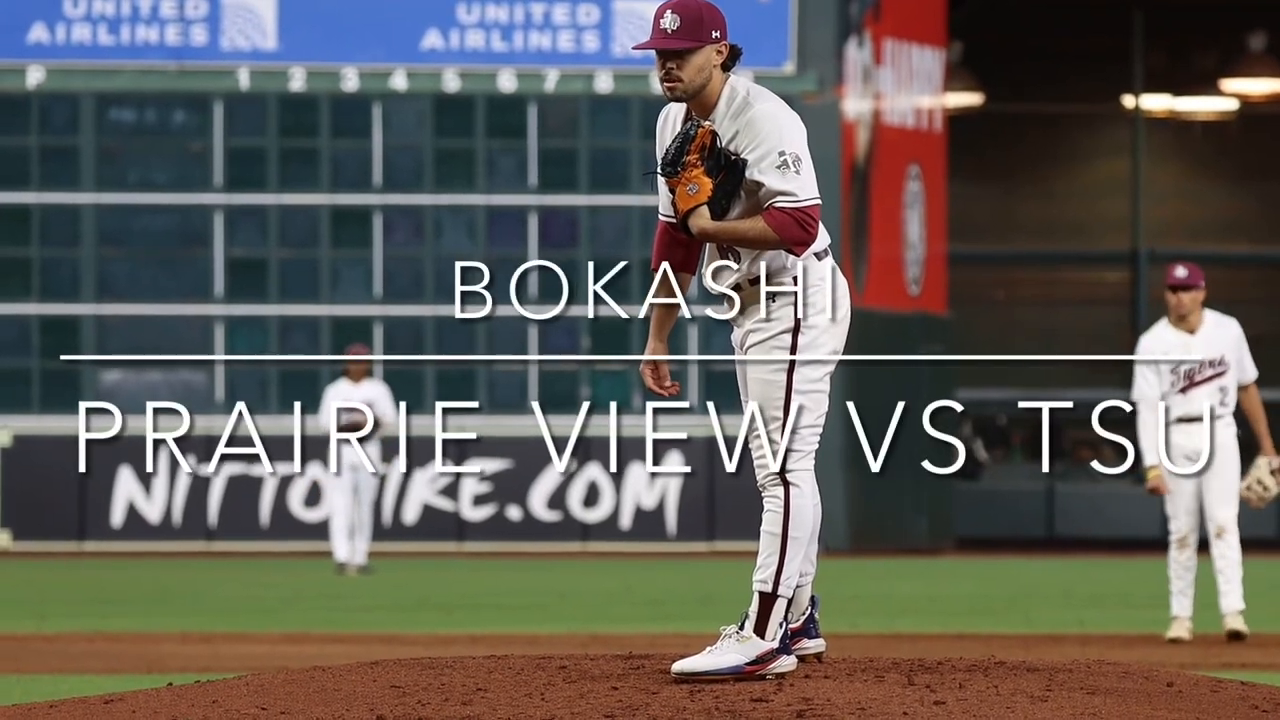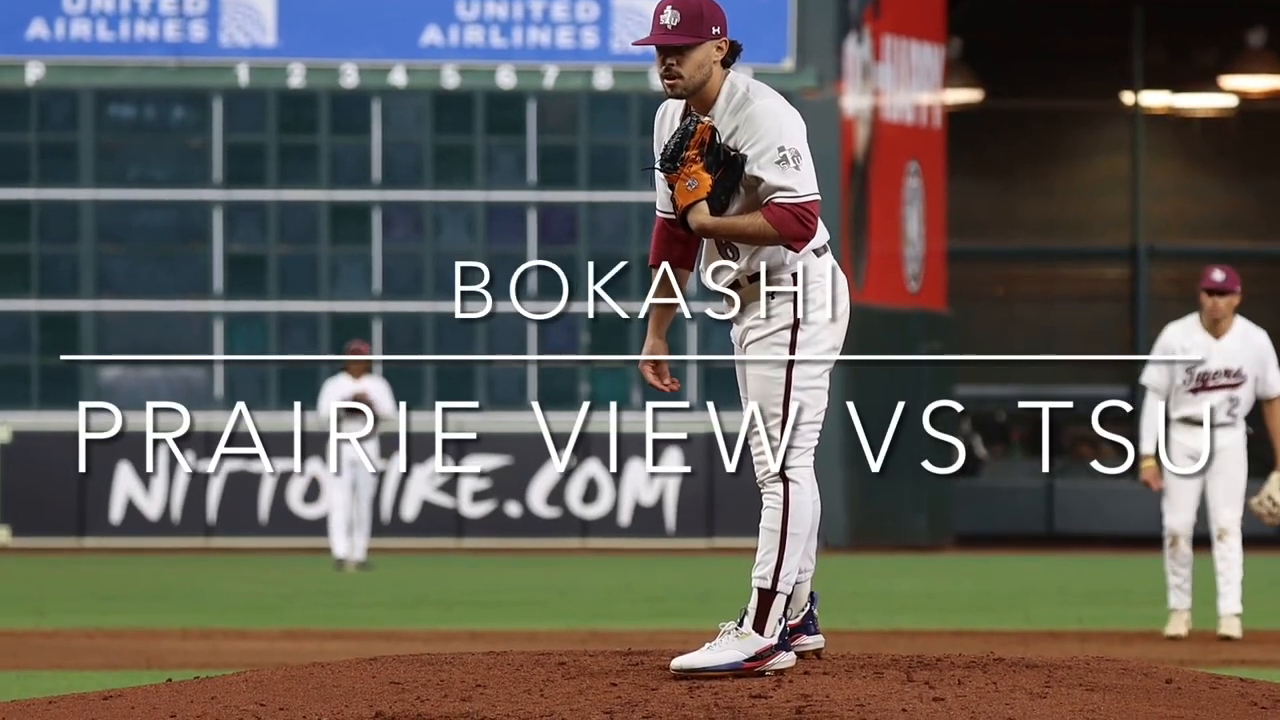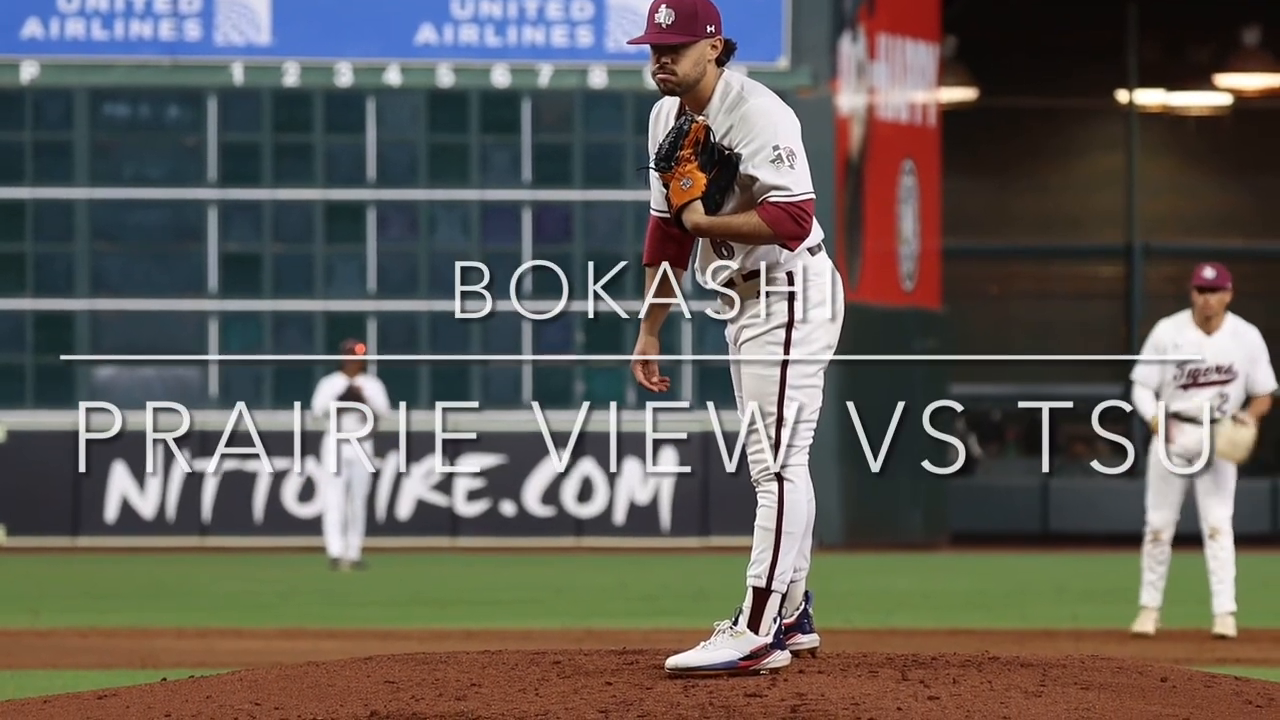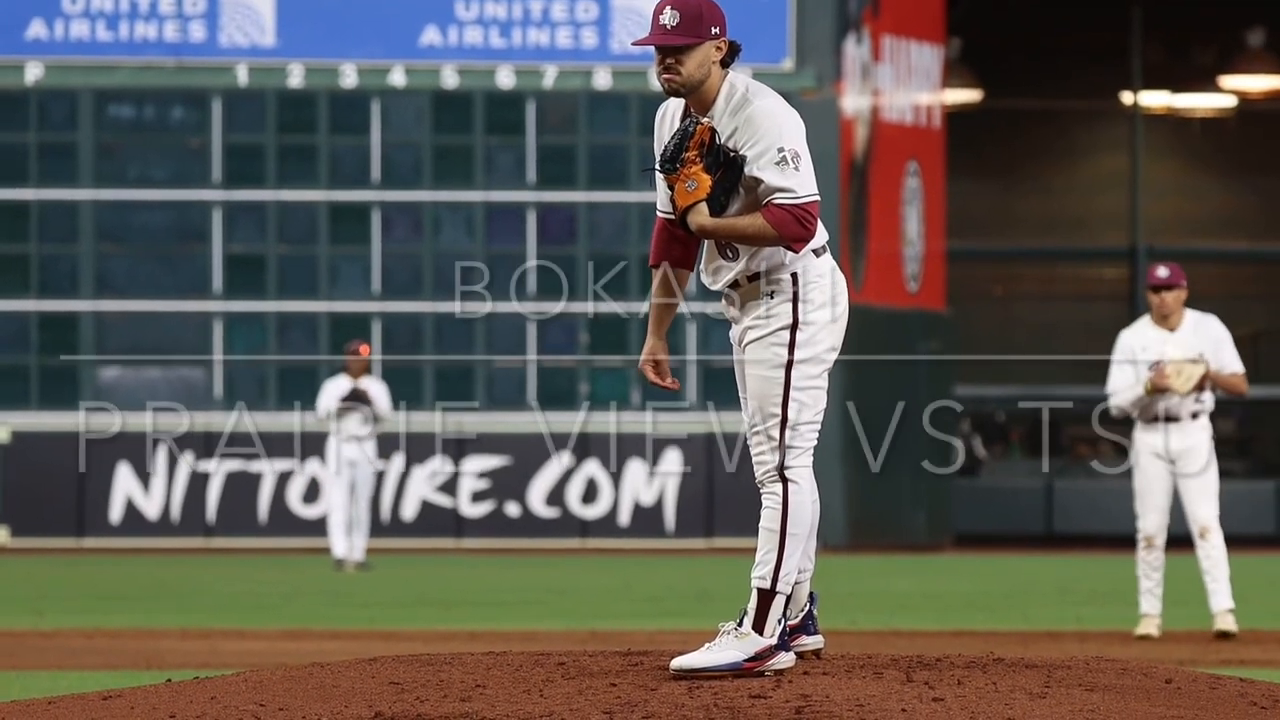
dt=0.4s
person 1, frame 1
left shoulder: (762, 118)
right shoulder: (672, 122)
left elbow: (798, 226)
right elbow: (673, 236)
left wrist: (708, 227)
right wrist: (657, 338)
left hip: (796, 300)
right hip: (748, 306)
left knee: (782, 468)
right knee: (780, 467)
left ankle: (764, 638)
right ankle: (797, 619)
person 1, frame 2
left shoulder: (763, 114)
right shoulder: (671, 118)
left elbow: (798, 221)
right elbow: (672, 231)
left wrist: (709, 222)
right wrist: (656, 333)
left hip: (796, 296)
right hip: (748, 302)
left knee: (782, 464)
right knee: (778, 463)
left ankle: (764, 634)
right ankle: (796, 616)
person 1, frame 3
left shoulder: (757, 112)
right shoulder: (665, 115)
left elbow: (792, 219)
right elbow: (665, 227)
left wrist: (702, 222)
right wrist: (649, 330)
left hip: (790, 295)
right hip: (741, 298)
left knee: (776, 462)
right knee: (774, 461)
left ankle: (758, 632)
right ankle: (791, 614)
person 1, frame 4
left shoulder: (761, 114)
right shoulder: (670, 118)
left elbow: (798, 221)
right elbow: (672, 230)
left wrist: (708, 223)
right wrist: (657, 332)
left hip: (793, 295)
right hip: (746, 301)
left knee: (781, 462)
right knee: (777, 461)
left ankle: (763, 634)
right ankle: (795, 616)
person 2, frame 1
left shoulder: (1229, 329)
right shoulder: (1152, 343)
left elbow: (1247, 388)
right elbow: (1147, 409)
left wrist: (1266, 445)
right wrist: (1152, 466)
left hip: (1220, 434)
right hip: (1177, 440)
left knee: (1223, 522)
right knee: (1182, 531)
left ankle: (1232, 612)
right ankle: (1181, 618)
person 2, frame 2
right shoulder: (1175, 336)
right elbow: (1154, 397)
right wrist: (1148, 456)
left hip: (1229, 439)
right hip: (1183, 438)
left knee: (1226, 526)
right knee: (1176, 526)
left ankle: (1230, 614)
right ankle: (1179, 610)
person 2, frame 3
left shoulder: (1247, 337)
right shoulder: (1166, 331)
left elbow: (1266, 396)
right elbow: (1141, 389)
left wrist: (1249, 414)
right wrist: (1155, 419)
right hip: (1170, 436)
left knee: (1217, 524)
right knee: (1159, 523)
left ankle: (1225, 613)
right ankle: (1149, 608)
person 2, frame 4
left shoulder: (1210, 328)
right shoulder: (1130, 338)
left elbow: (1241, 386)
right elbow: (1117, 405)
left wrist: (1210, 374)
right wrist: (1149, 387)
left hip: (1194, 434)
right hip: (1150, 438)
left knee: (1205, 522)
right knee: (1151, 528)
left ankle: (1223, 611)
right ankle: (1150, 614)
person 3, frame 1
left shoulder: (869, 43)
right shoulder: (852, 46)
left elbow: (870, 87)
right elbow: (850, 90)
left wrist: (866, 115)
left hip: (865, 120)
right hip: (854, 121)
left knee: (863, 194)
right knee: (854, 192)
left ankle: (861, 274)
right ankle: (856, 273)
person 3, frame 2
left shoulder: (869, 39)
right shoulder: (851, 43)
left elbow: (870, 82)
right elbow: (849, 86)
left hip: (864, 116)
right hip: (853, 117)
left knee: (862, 189)
right knee: (852, 191)
left ankle: (861, 269)
right ankle: (855, 267)
person 3, frame 3
left shoulder: (863, 37)
right shoulder: (846, 40)
left elbow: (865, 80)
right elbow: (843, 83)
left hip: (859, 114)
right hip: (848, 115)
left knee: (857, 184)
right knee: (847, 186)
left ankle: (855, 269)
right ankle: (850, 267)
person 3, frame 4
left shoulder: (867, 38)
right shoulder: (850, 42)
left elbow: (869, 82)
right elbow: (848, 85)
right wrist: (852, 107)
left hip: (863, 116)
right hip: (852, 116)
left knee: (862, 187)
right knee: (853, 183)
left ankle: (860, 269)
right ankle: (855, 269)
person 4, frame 1
left shoulder: (379, 388)
right shoulder: (334, 389)
left elbow: (391, 418)
right elbow: (324, 421)
left wrist: (372, 420)
right wrist: (342, 426)
left hip: (369, 451)
right hip: (342, 450)
left knee: (365, 506)
right knee: (341, 505)
left ankle: (361, 559)
right ankle: (342, 559)
person 4, frame 2
left shoulder: (379, 384)
right shoulder: (333, 384)
left elbow: (390, 413)
right elbow: (324, 414)
left wrist: (369, 403)
right wrist: (345, 406)
left hip: (368, 447)
right hip: (341, 446)
left knee: (364, 503)
right knee: (340, 501)
left ankle: (359, 556)
right ankle: (341, 555)
person 4, frame 3
left shoulder: (373, 384)
right shoulder: (328, 383)
left elbow: (384, 411)
right elbow: (318, 411)
left wrist: (364, 397)
right wrist: (340, 398)
left hip: (362, 446)
right hip: (335, 445)
left knee: (358, 502)
right knee: (334, 500)
left ankle: (354, 554)
right ankle: (335, 554)
person 4, frame 4
left shoulder: (377, 386)
right shoulder: (332, 384)
left elbow: (386, 414)
right elbow: (322, 413)
left wrist: (370, 400)
right wrist: (344, 402)
left hip: (366, 447)
right hip: (339, 446)
left knee: (363, 503)
right knee: (338, 502)
left ankle: (358, 556)
right ankle: (340, 555)
